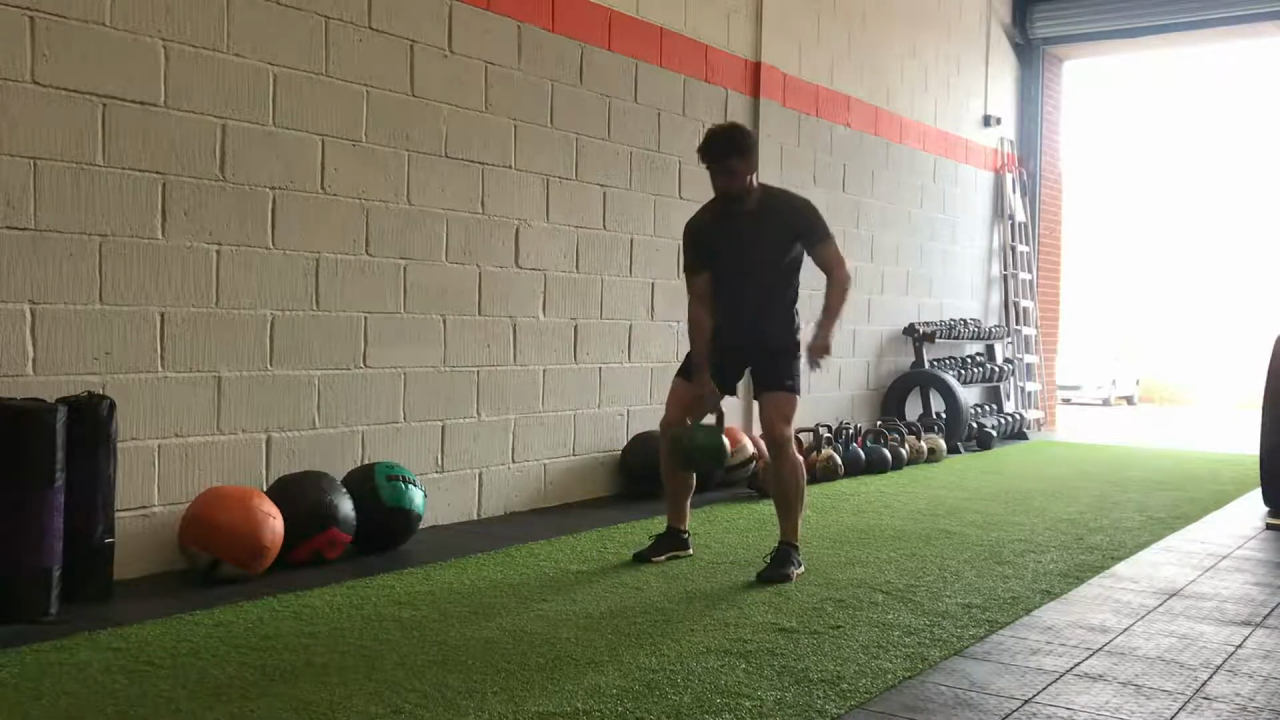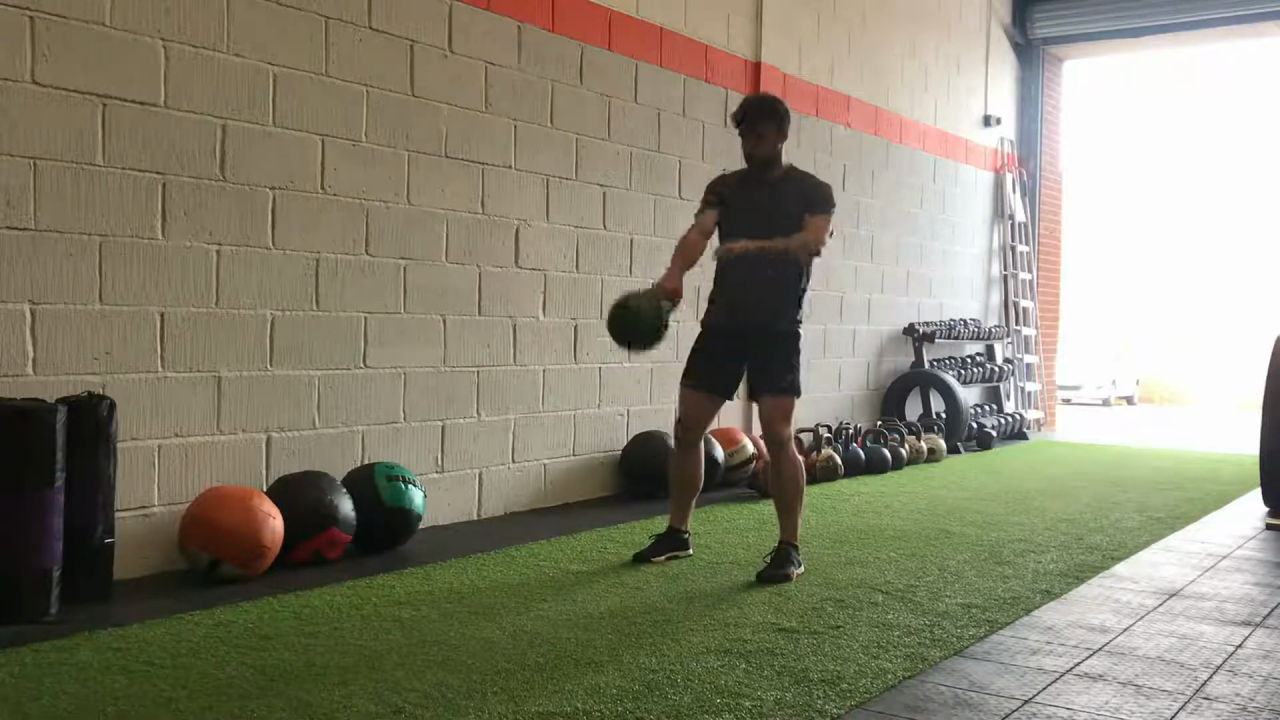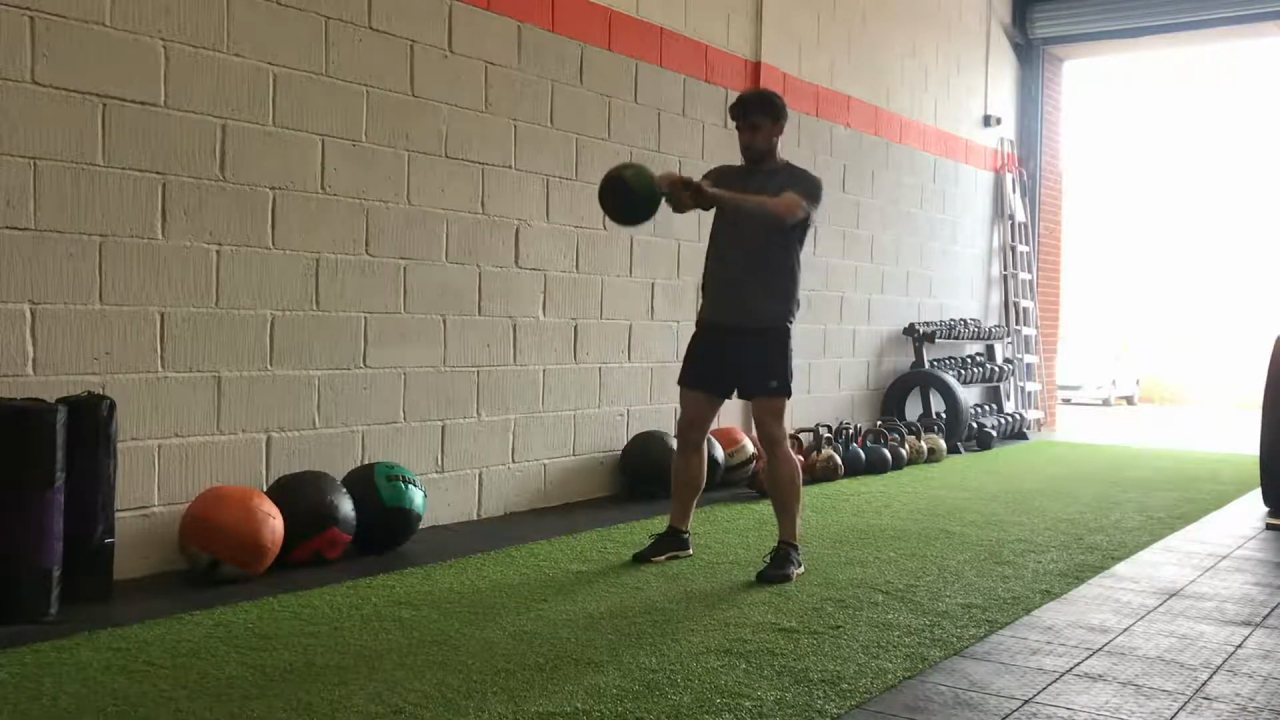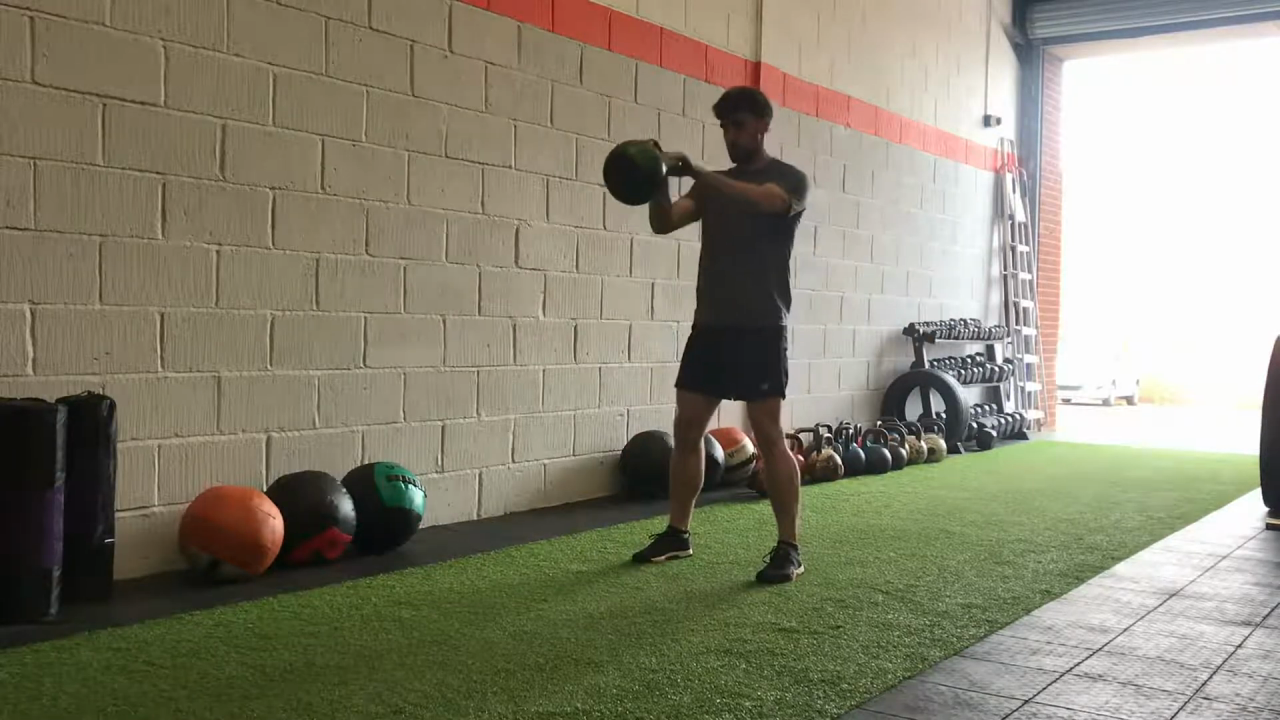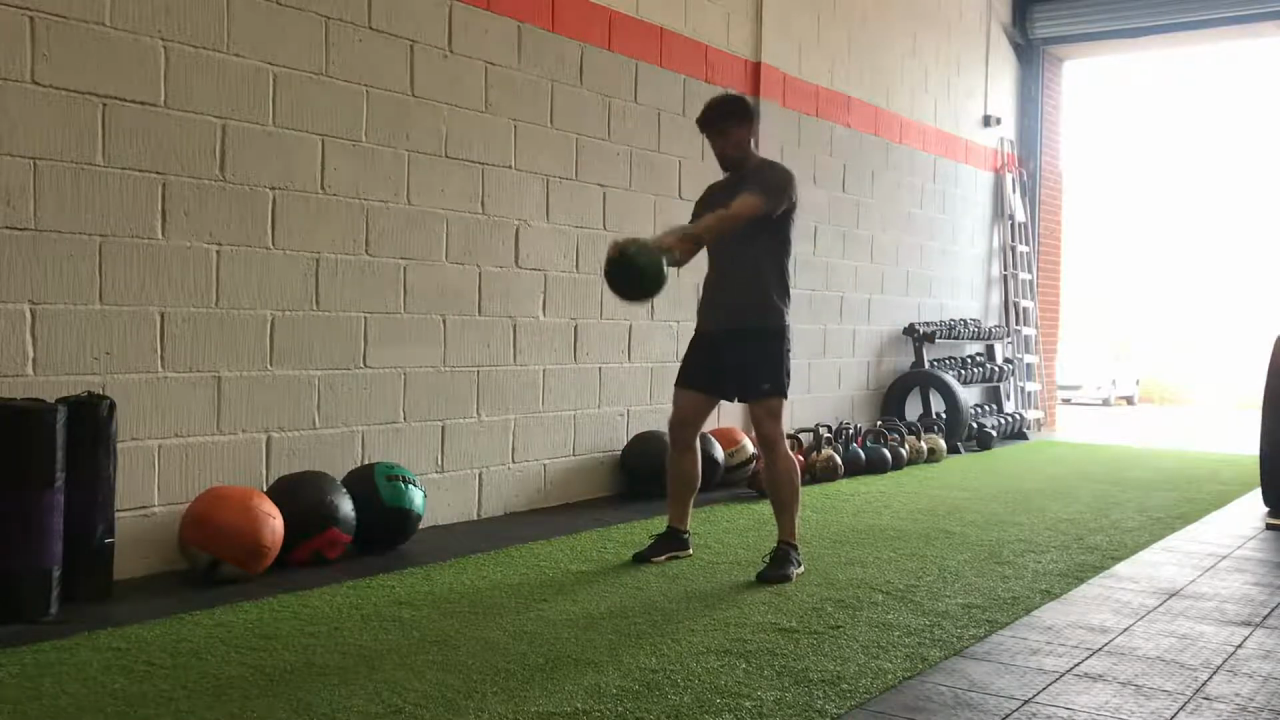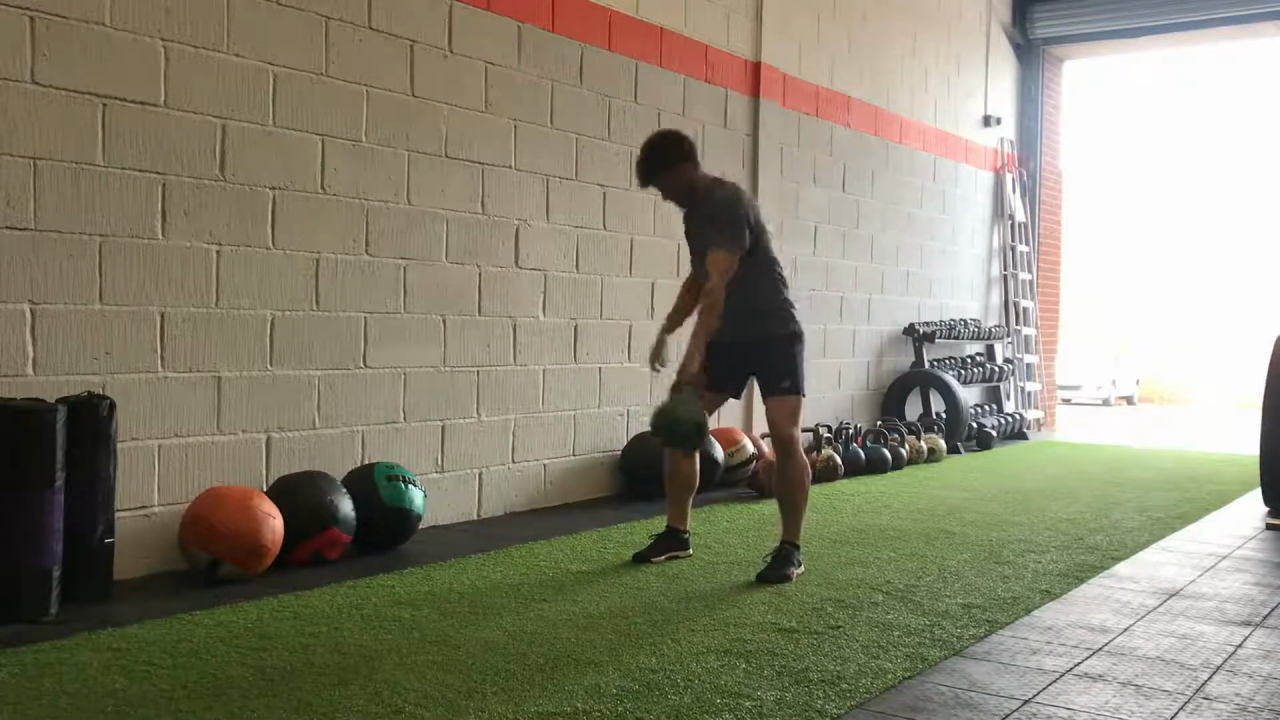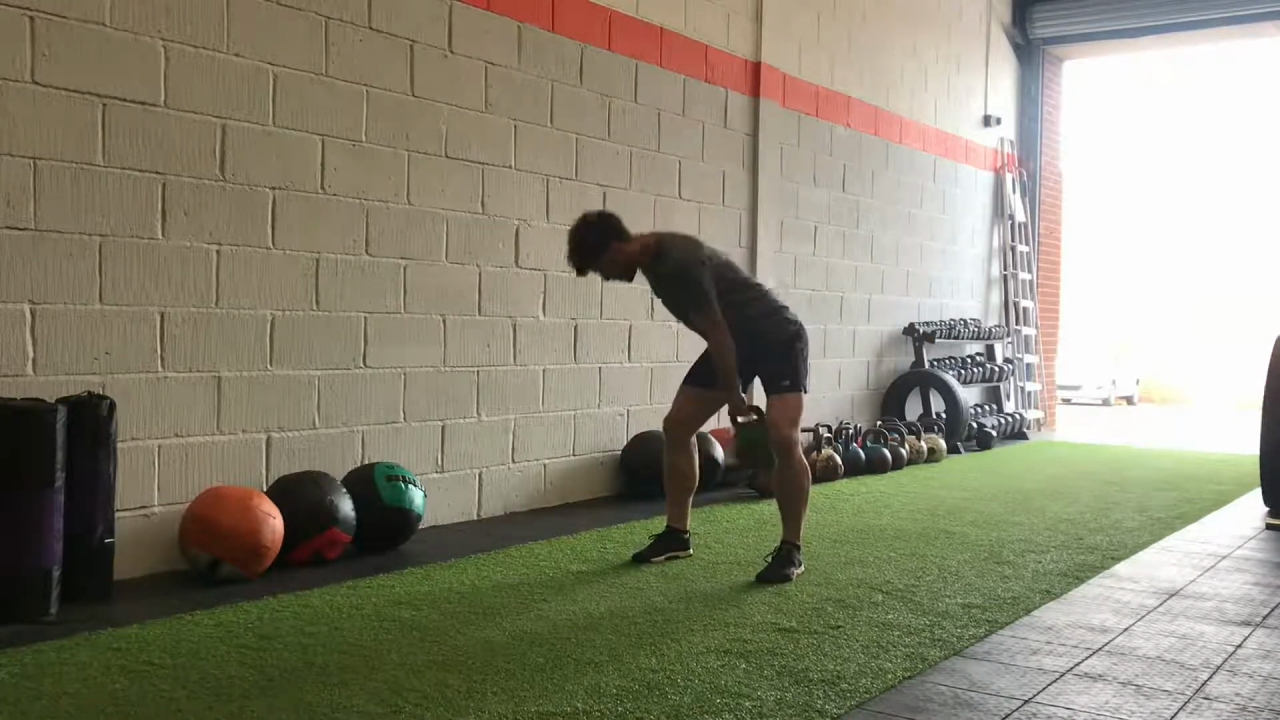
dt=0.2s
person 1, frame 1
left shoulder: (794, 212)
right shoulder: (702, 226)
left elbow: (838, 272)
right elbow: (700, 302)
left wrist: (824, 329)
right wrist: (703, 375)
left hip: (776, 337)
right hip: (721, 333)
left knee: (777, 435)
right knee: (671, 426)
left ankle: (789, 548)
right ankle: (677, 533)
person 1, frame 2
left shoulder: (812, 191)
right shoulder: (727, 185)
left elbow: (813, 242)
right elbow: (699, 233)
left wrist: (751, 247)
right wrist: (674, 274)
left hip: (776, 329)
right hip: (721, 325)
left knee: (777, 436)
right knee: (687, 428)
left ankle: (790, 549)
right ankle: (677, 533)
person 1, frame 3
left shoulder: (803, 184)
right shoulder: (725, 176)
left elbow: (784, 211)
right elbow: (683, 203)
left wrist: (711, 193)
right wrist: (670, 183)
left hip: (766, 327)
right hip: (714, 323)
left knee: (771, 435)
right knee: (689, 430)
left ankle: (789, 548)
right ankle: (677, 533)
person 1, frame 4
left shoulder: (788, 179)
right shoulder: (714, 185)
left elbow: (763, 201)
right elbow: (664, 224)
left wrist: (697, 172)
right wrist: (655, 182)
left hip: (759, 327)
right hip: (710, 325)
left knee: (768, 436)
right knee: (685, 430)
left ankle: (789, 548)
right ankle: (677, 533)
person 1, frame 5
left shoulder: (775, 179)
right shoulder: (714, 193)
left elbow: (733, 219)
right elbow: (685, 252)
left wrist: (678, 234)
left hip: (761, 330)
right hip: (714, 329)
left knee: (769, 436)
right knee: (682, 428)
left ankle: (788, 548)
right ankle: (677, 533)
person 1, frame 6
left shoulder: (724, 202)
right shoulder: (694, 209)
left elbow: (718, 285)
right elbow: (697, 282)
left wrist: (695, 354)
right wrist: (665, 331)
left hip: (773, 333)
right hip: (731, 332)
left knee: (784, 438)
left ankle: (789, 549)
right ankle: (676, 533)
person 1, frame 7
left shoulder: (678, 264)
right shoulder: (652, 253)
left elbow: (718, 337)
left wrist: (734, 396)
left hip: (778, 337)
right hip: (741, 338)
left knee: (783, 437)
right knee: (676, 426)
left ankle: (790, 549)
right ankle: (677, 533)
